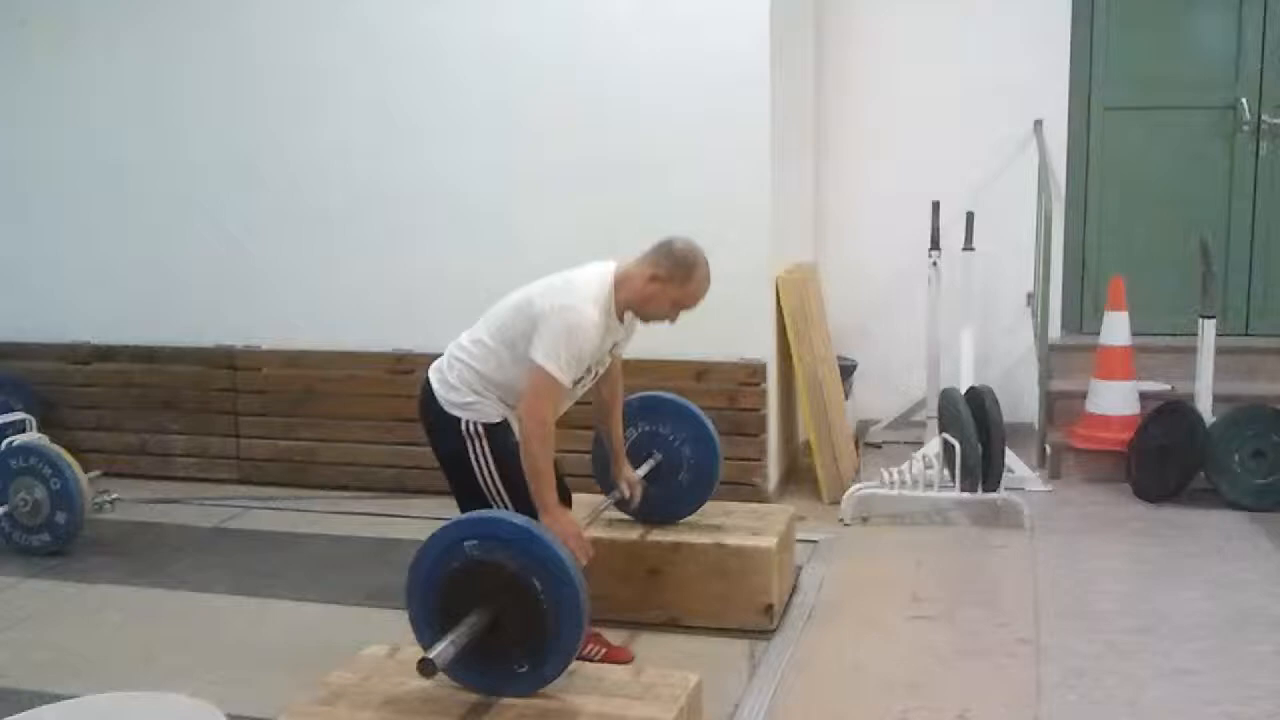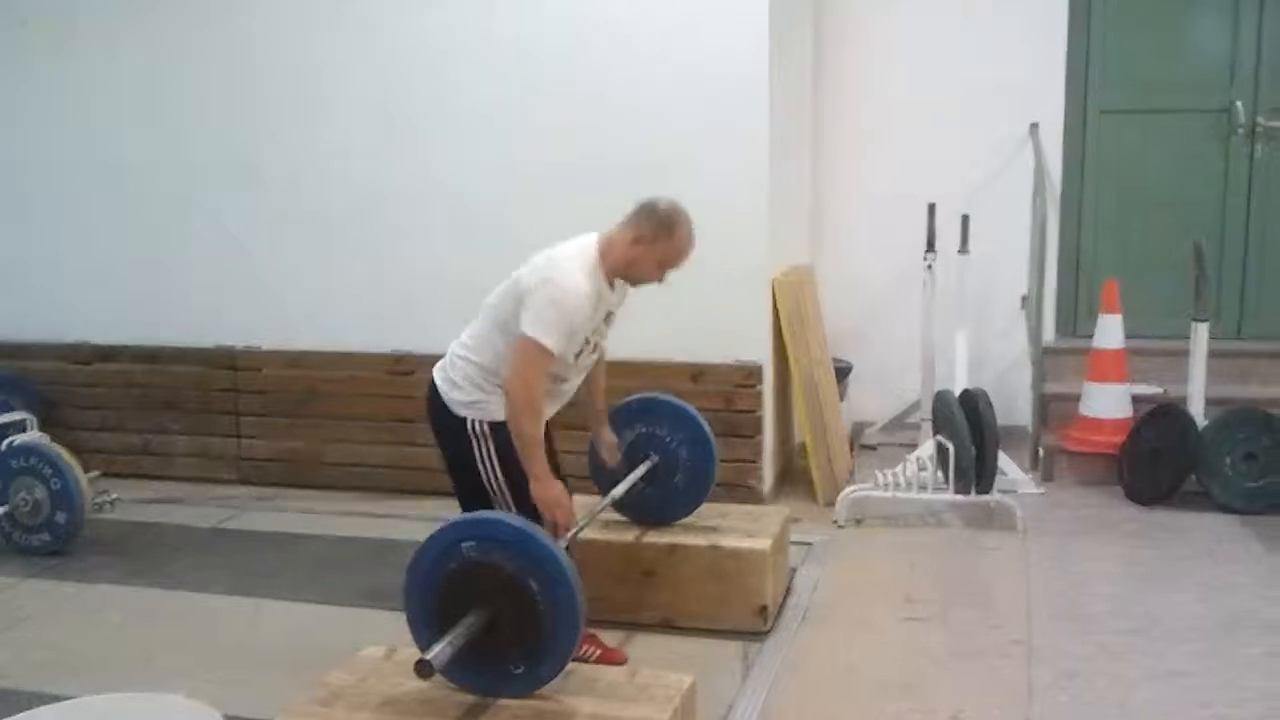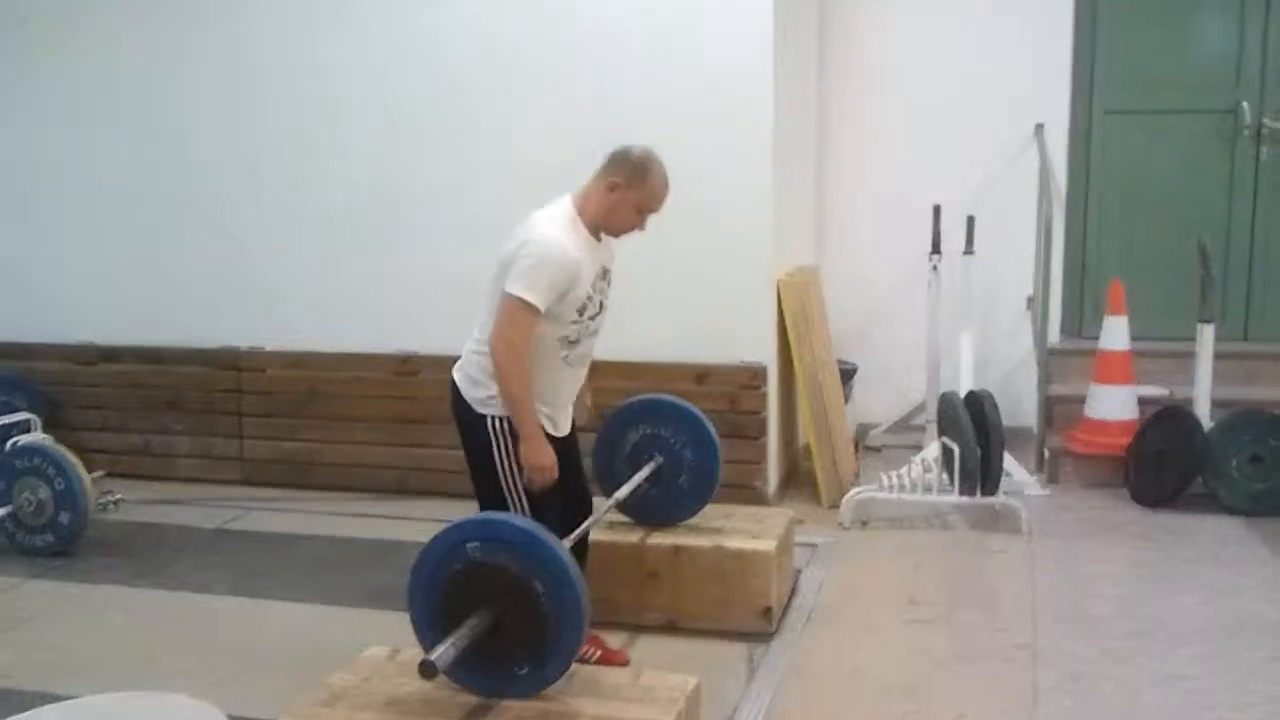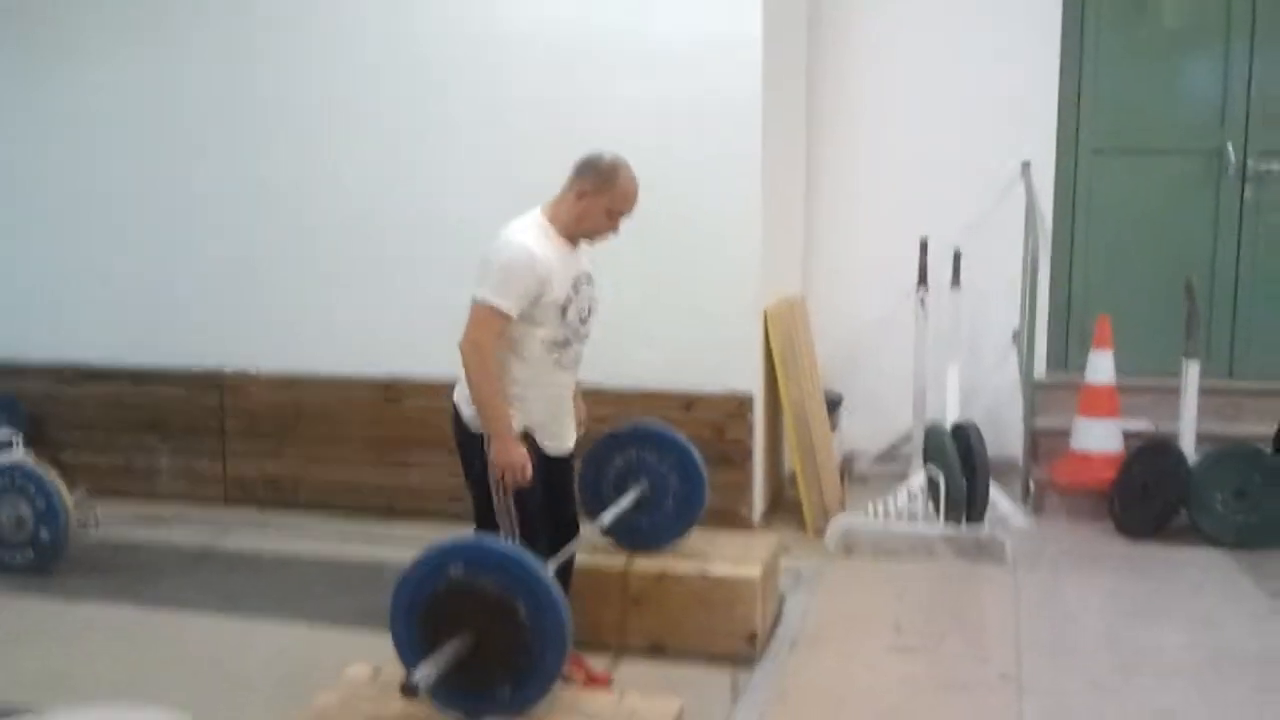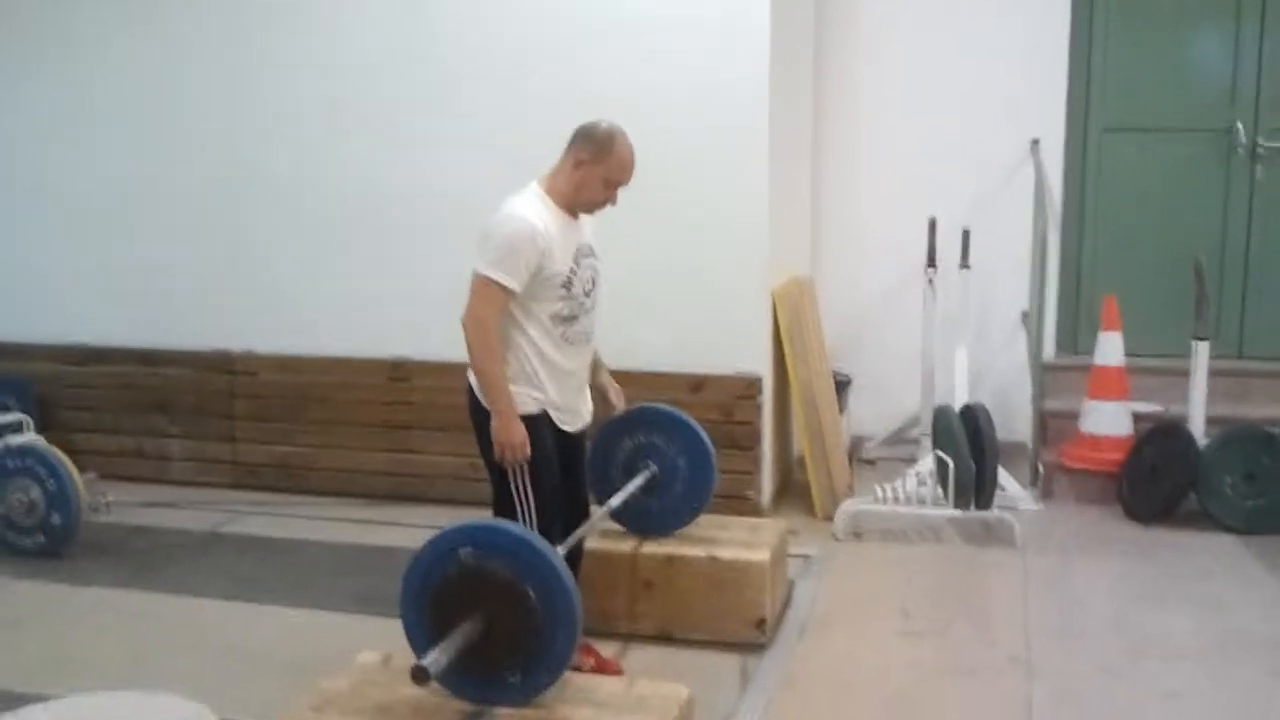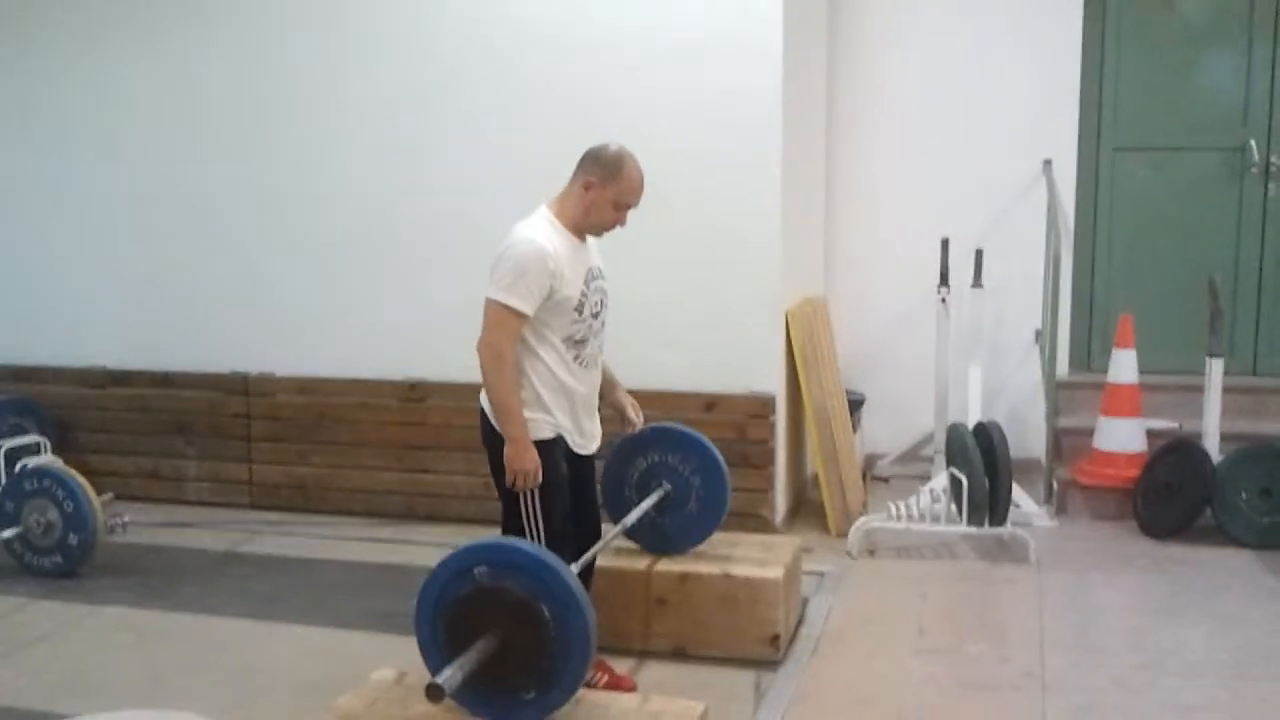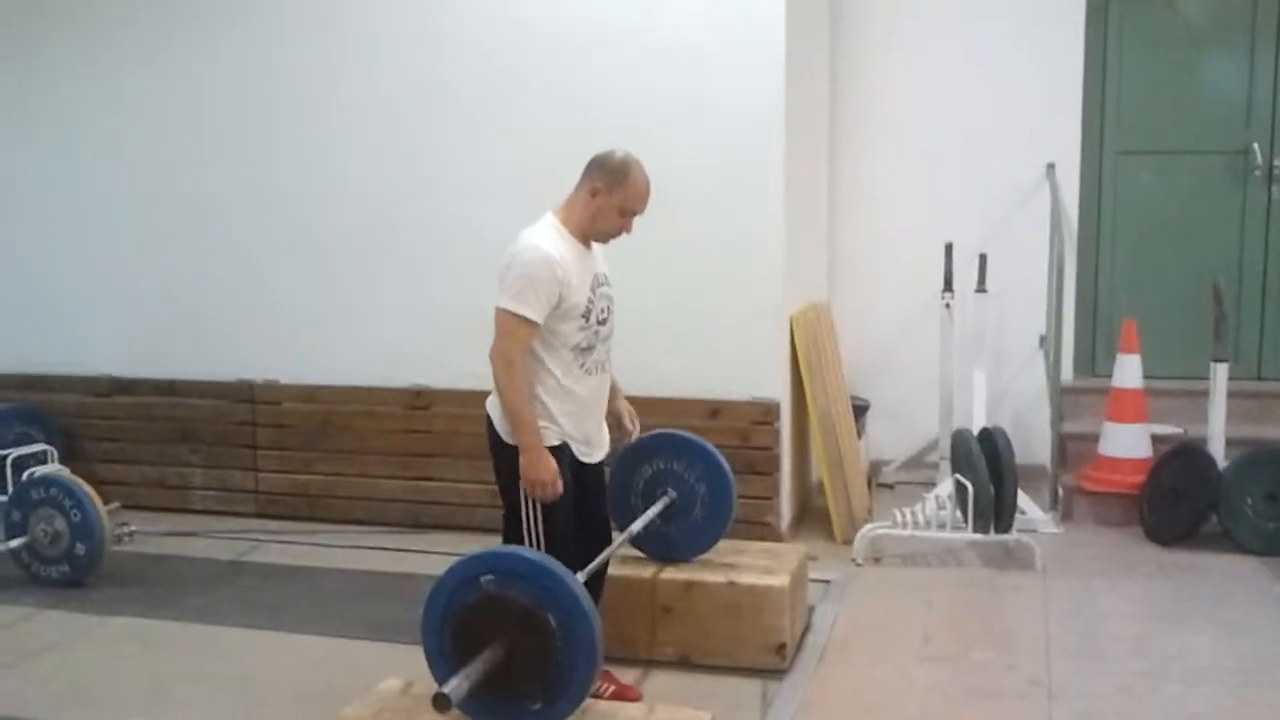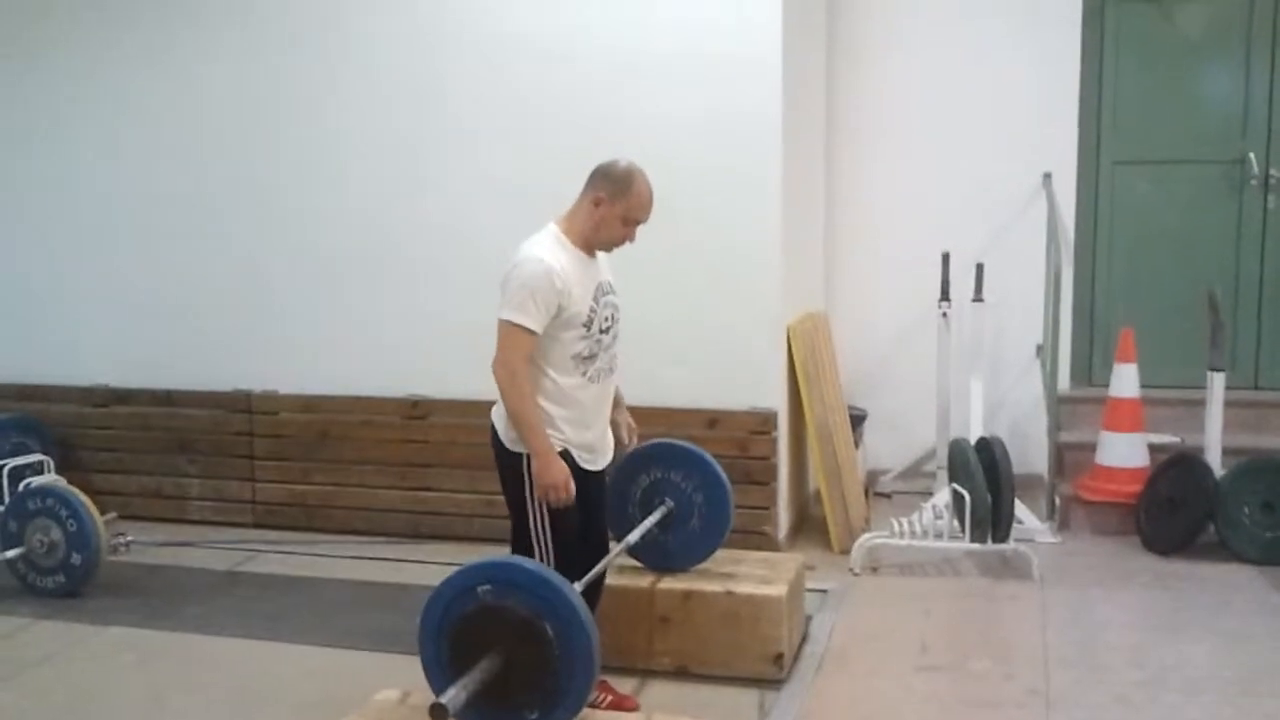
dt=0.2s
person 1, frame 1
left shoulder: (621, 301)
right shoulder: (579, 313)
left elbow: (607, 379)
right elbow: (536, 416)
left wrist: (620, 461)
right wrist: (550, 511)
left hip: (499, 401)
right hip: (464, 406)
left knee: (555, 512)
person 1, frame 2
left shoulder: (611, 274)
right shoulder: (567, 284)
left elbow: (591, 351)
right elbow: (521, 384)
left wrist: (600, 424)
right wrist: (541, 478)
left hip: (505, 401)
right hip: (471, 405)
left knee: (553, 519)
person 1, frame 3
left shoulder: (597, 235)
right shoulder: (551, 243)
right elbow: (507, 341)
left wrist: (579, 384)
right wrist: (529, 438)
left hip: (550, 405)
right hip: (496, 406)
left knee: (572, 518)
person 1, frame 4
left shoulder: (572, 248)
right shoulder: (522, 250)
right elbow: (477, 345)
left wrist: (572, 399)
right wrist: (503, 438)
left hip: (550, 427)
right hip: (501, 428)
left knee: (559, 543)
person 1, frame 5
left shoulder: (574, 221)
right shoulder: (522, 224)
right elbow: (479, 320)
left wrist: (599, 373)
right wrist: (504, 413)
left hip: (565, 406)
right hip: (519, 409)
left knee: (570, 527)
right knee: (531, 536)
person 1, frame 6
left shoulder: (583, 245)
right shoulder: (533, 247)
right elbow: (494, 347)
left wrist: (614, 390)
right wrist: (516, 440)
left hip: (574, 428)
right hip: (532, 434)
left knee: (581, 547)
person 1, frame 7
left shoulder: (588, 252)
right shoulder: (540, 254)
right elbow: (506, 356)
left wrist: (614, 398)
right wrist: (532, 450)
left hip: (583, 437)
right hip: (538, 441)
left knee: (591, 553)
person 1, frame 8
left shoulder: (593, 259)
right shoulder: (540, 265)
right elbow: (509, 365)
left wrist: (616, 409)
right wrist: (543, 456)
left hip: (587, 445)
right hip: (540, 450)
left knee: (589, 565)
right knee: (547, 577)
